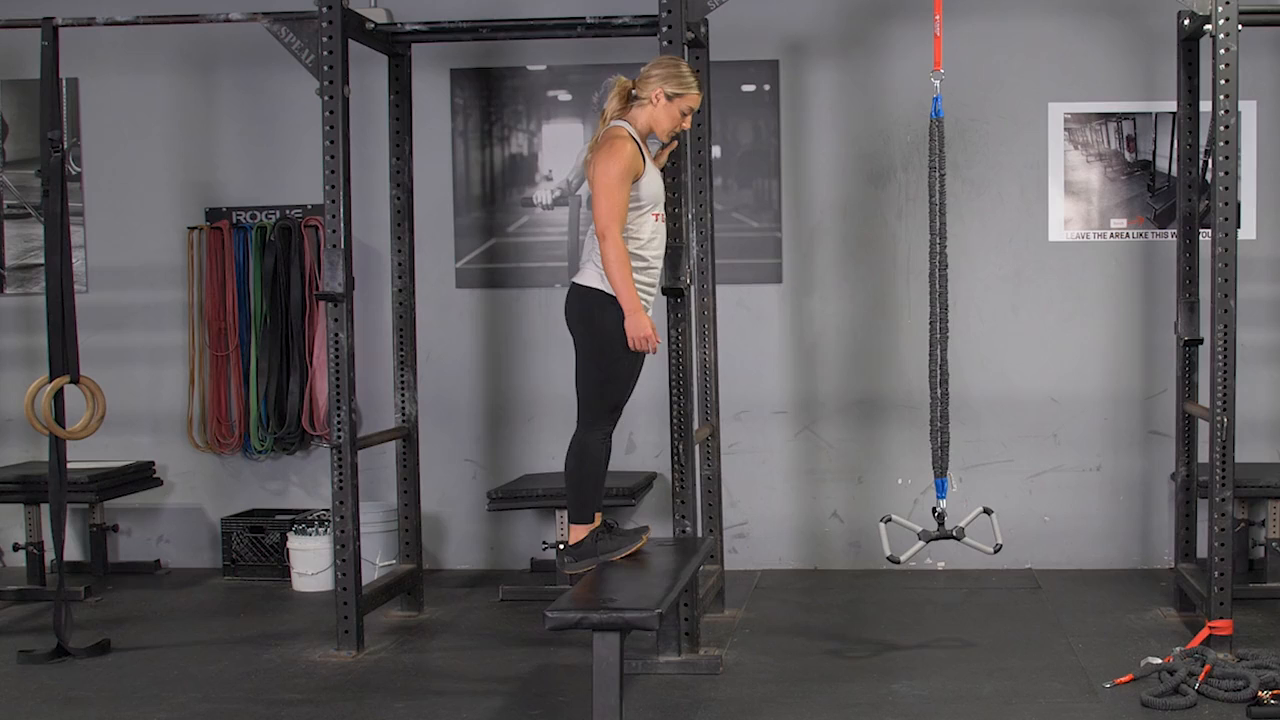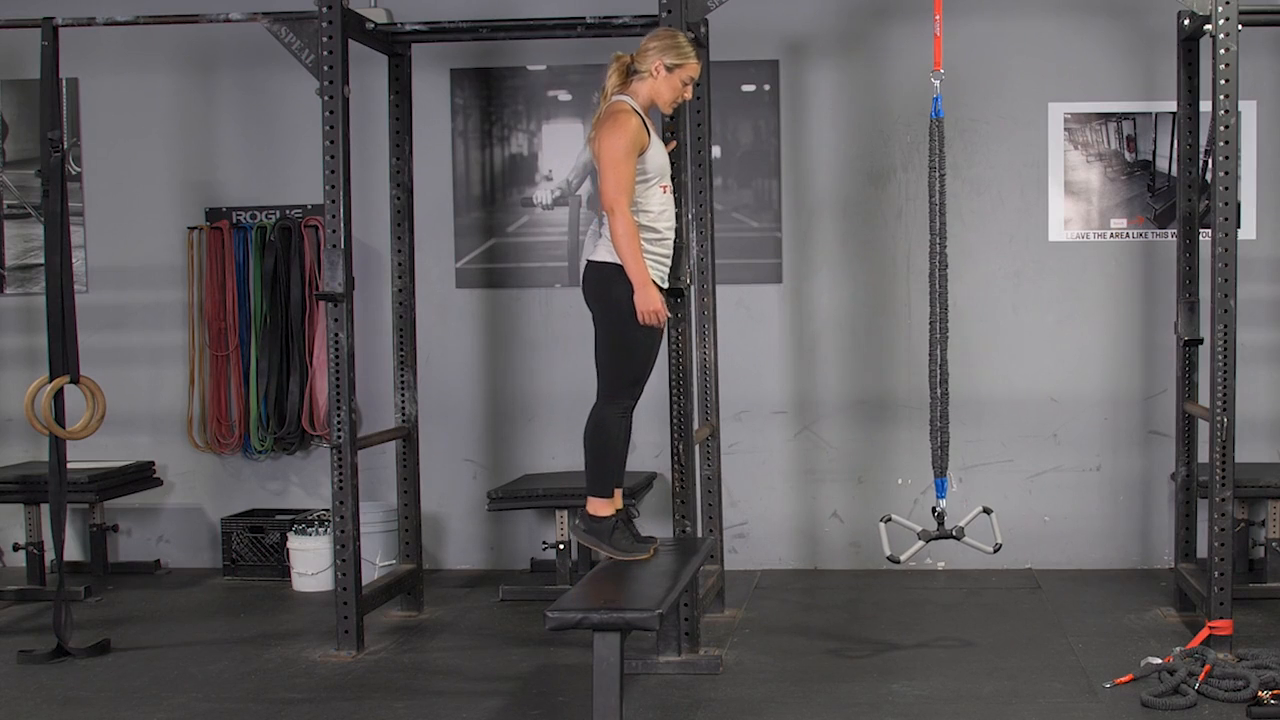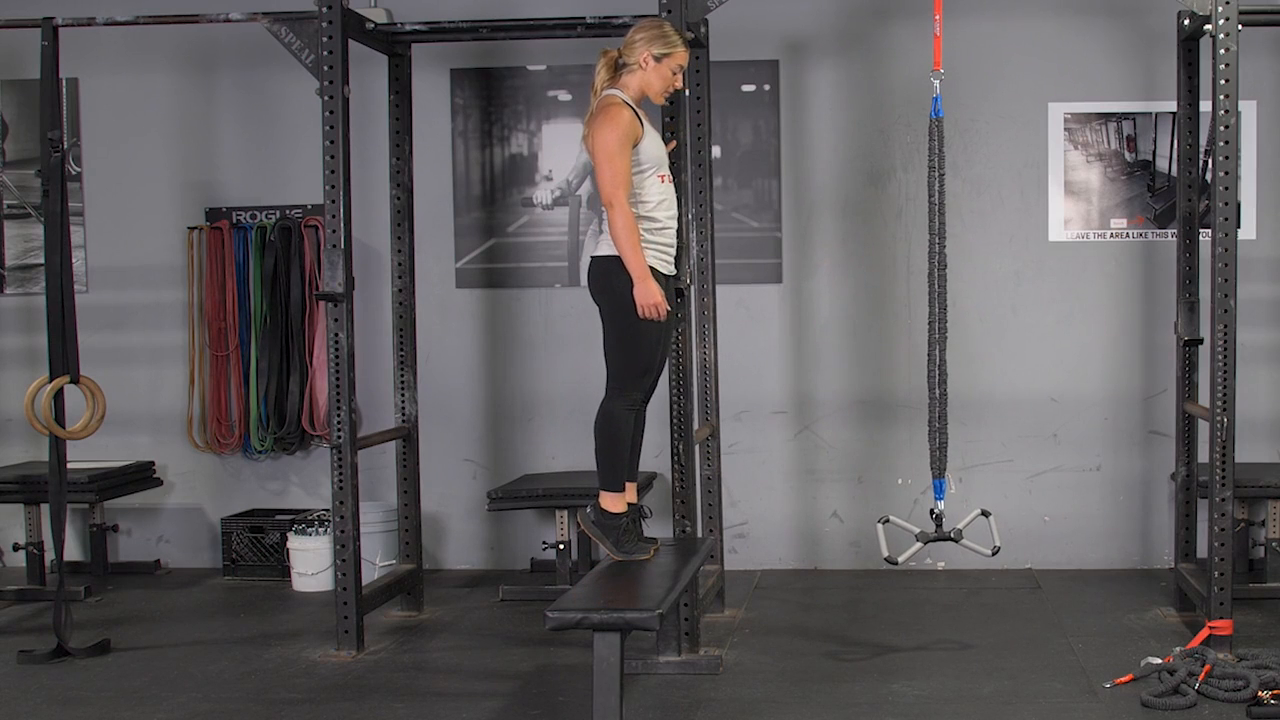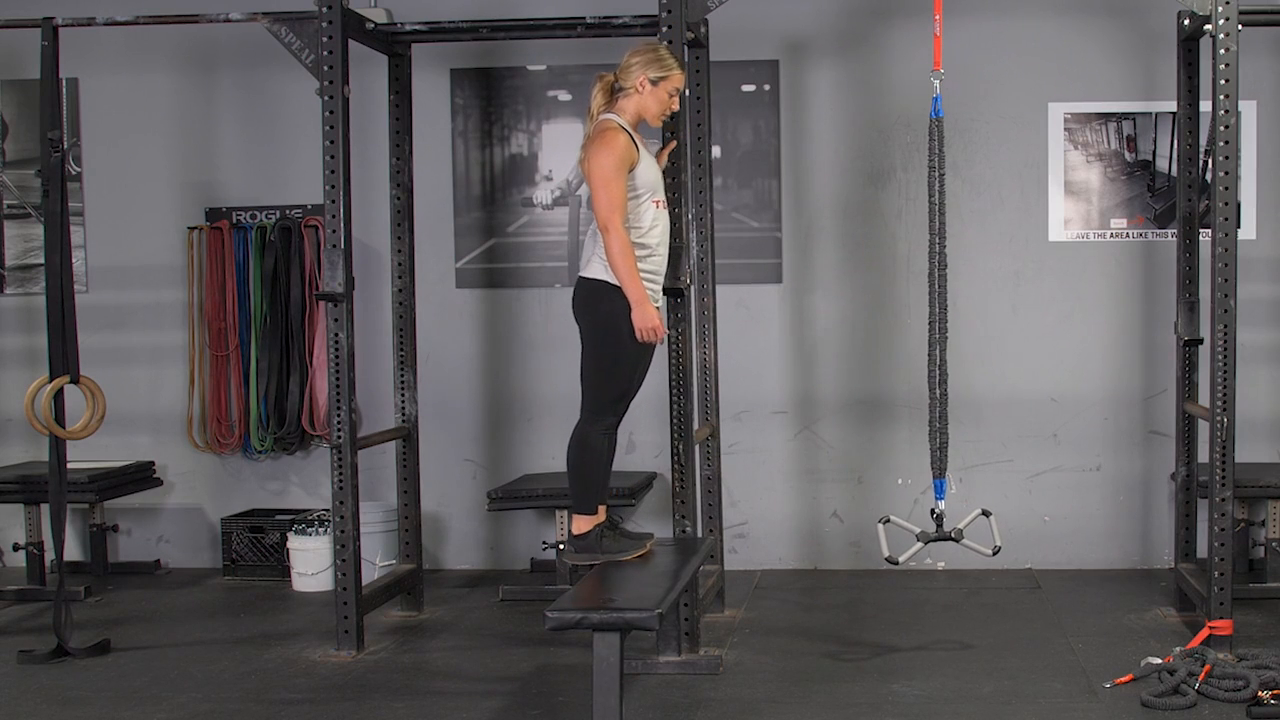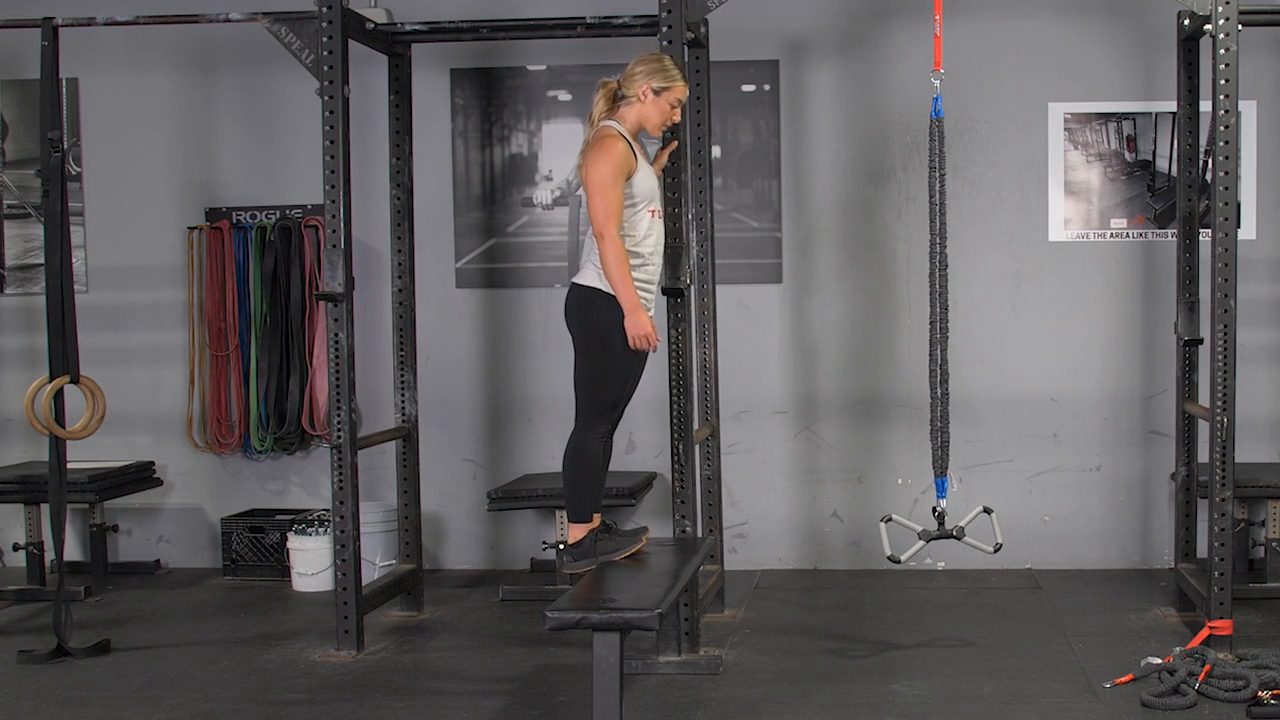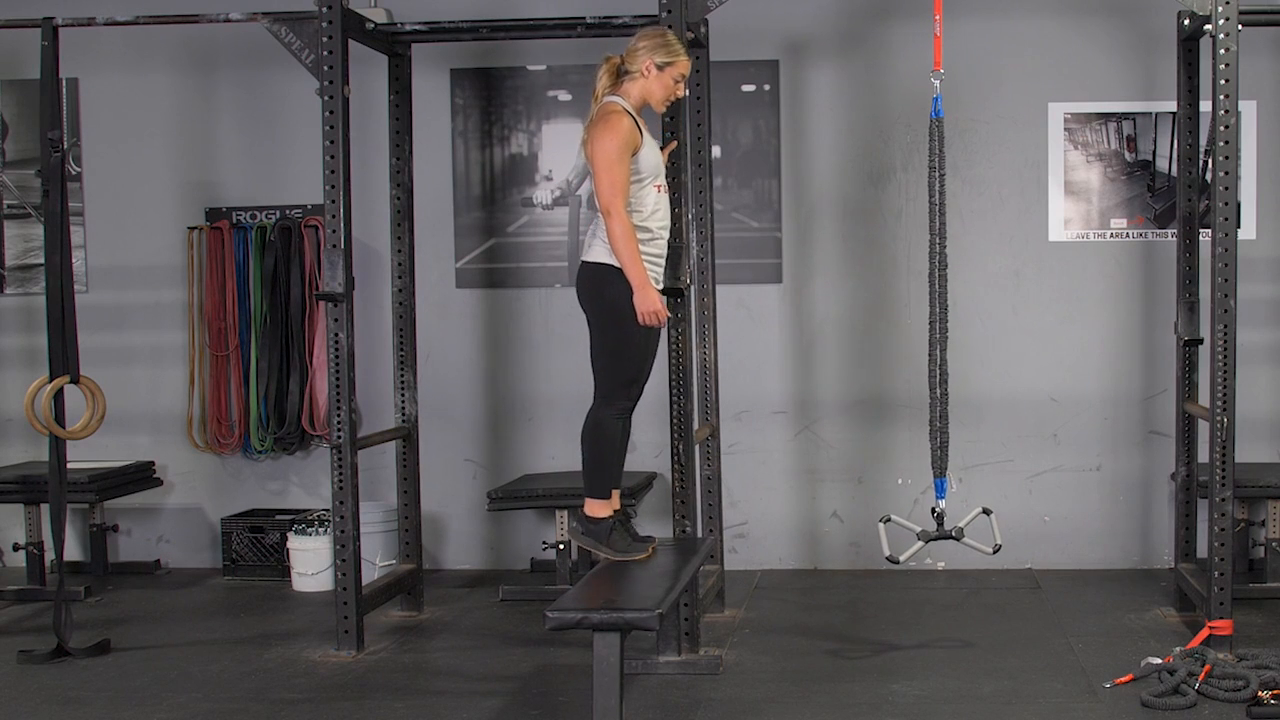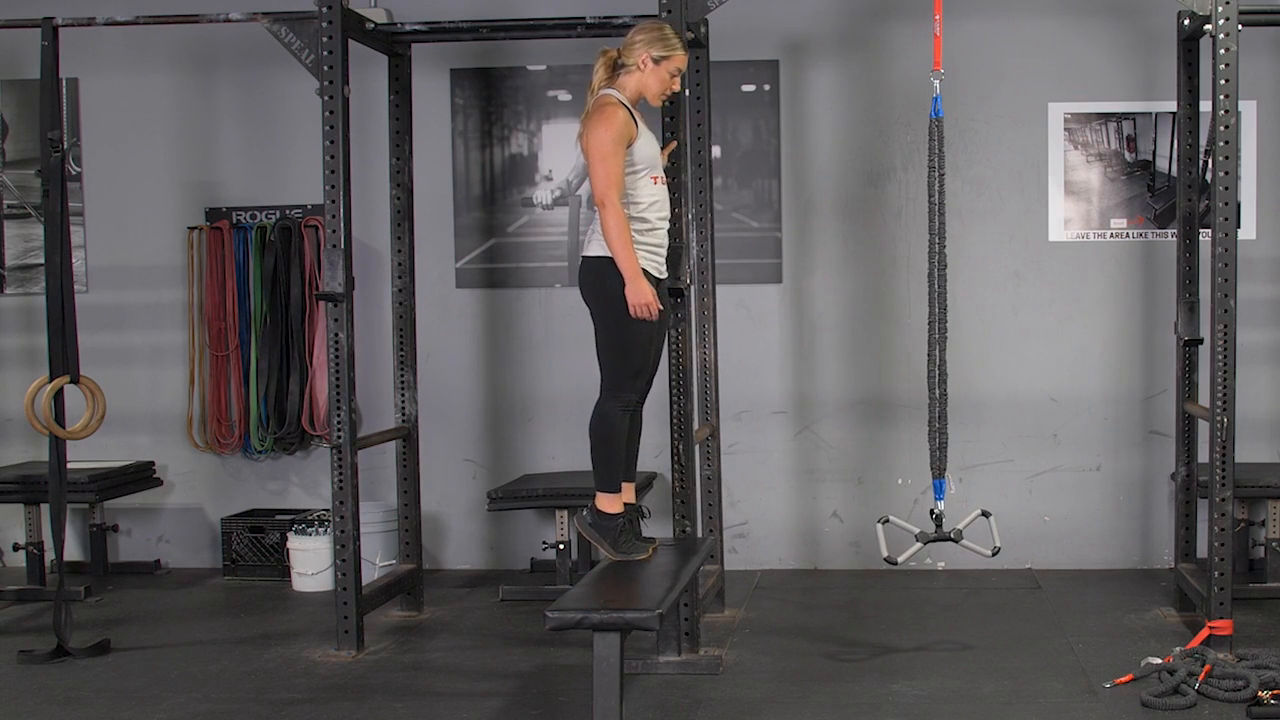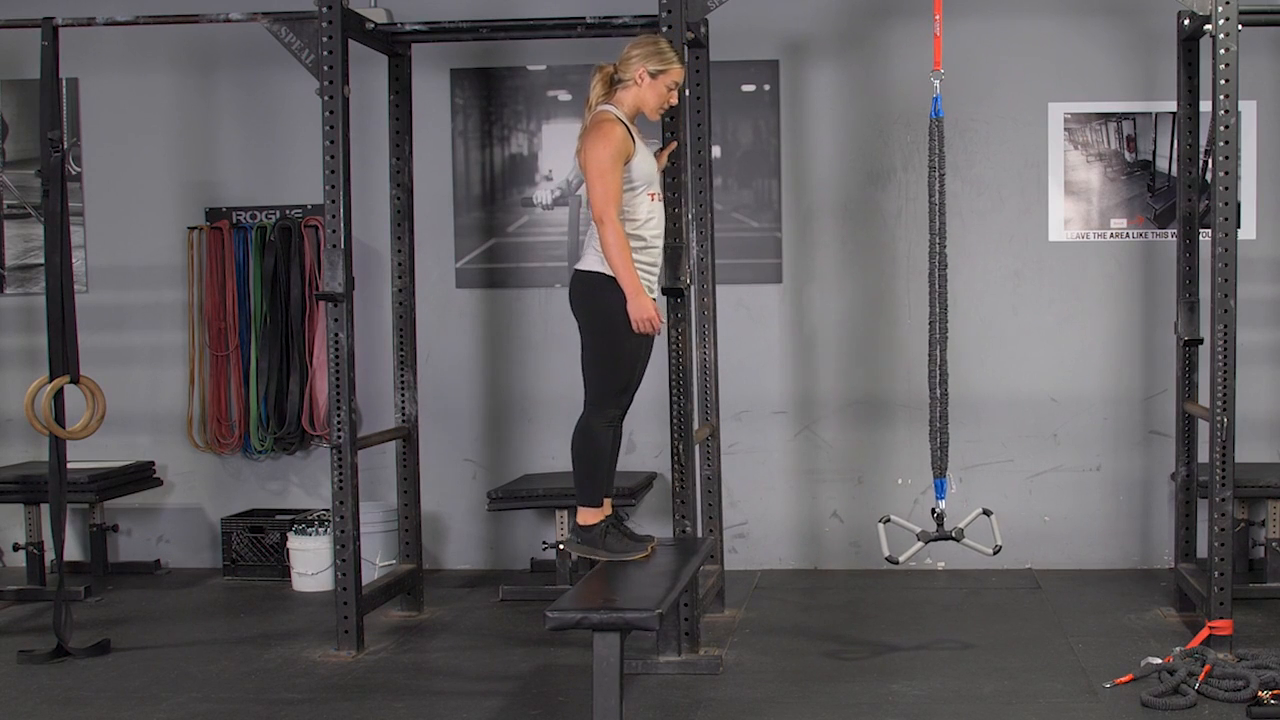
dt=0.7s
person 1, frame 1
left shoulder: (633, 146)
right shoulder: (618, 145)
right elbow: (608, 234)
left wrist: (659, 165)
right wrist: (633, 311)
left hip: (620, 305)
right hip: (605, 304)
left knee: (601, 421)
right knee: (596, 421)
left ankle: (591, 530)
right ankle: (579, 543)
person 1, frame 2
left shoulder: (638, 121)
right shoulder: (622, 119)
right elbow: (616, 209)
left wrist: (666, 152)
right wrist: (642, 284)
left hip: (637, 279)
right hip: (621, 279)
left knee: (623, 400)
right knee: (616, 397)
left ankle: (612, 512)
right ankle: (597, 514)
person 1, frame 3
left shoulder: (633, 115)
right shoulder: (614, 113)
right elbow: (616, 202)
left wrist: (668, 153)
right wrist: (641, 278)
left hip: (650, 271)
right hip: (628, 272)
left knee: (637, 394)
right knee: (625, 392)
left ankle: (626, 507)
right ankle: (608, 509)
person 1, frame 4
left shoulder: (630, 140)
right shoulder: (611, 137)
right elbow: (612, 228)
left wrist: (662, 162)
right wrist: (640, 302)
left hip: (631, 298)
right hip: (612, 297)
left knee: (609, 415)
right knee: (600, 414)
left ankle: (597, 523)
right ankle: (582, 534)
person 1, frame 5
left shoulder: (631, 146)
right shoulder: (609, 144)
right elbow: (606, 234)
left wrist: (659, 167)
right wrist: (632, 310)
left hip: (625, 306)
right hip: (605, 304)
left knee: (604, 422)
right knee: (594, 422)
left ankle: (591, 527)
right ankle: (580, 541)
person 1, frame 6
left shoulder: (633, 122)
right shoulder: (614, 120)
right elbow: (614, 211)
left wrist: (664, 157)
right wrist: (642, 286)
left hip: (634, 280)
right hip: (615, 279)
left knee: (623, 400)
right knee: (613, 398)
left ankle: (609, 512)
right ankle: (594, 516)
person 1, frame 7
left shoulder: (629, 115)
right shoulder: (609, 113)
right elbow: (608, 202)
left wrist: (663, 161)
right wrist: (632, 277)
left hip: (643, 271)
right hip: (617, 272)
left knee: (633, 393)
right knee: (620, 392)
left ankle: (625, 506)
right ankle: (604, 511)
person 1, frame 8
left shoulder: (626, 132)
right shoulder: (608, 129)
right elbow: (606, 219)
left wrist: (658, 168)
right wrist: (635, 293)
left hip: (629, 289)
right hip: (608, 288)
left knee: (614, 408)
right knee: (604, 407)
left ankle: (602, 517)
right ankle: (587, 525)
